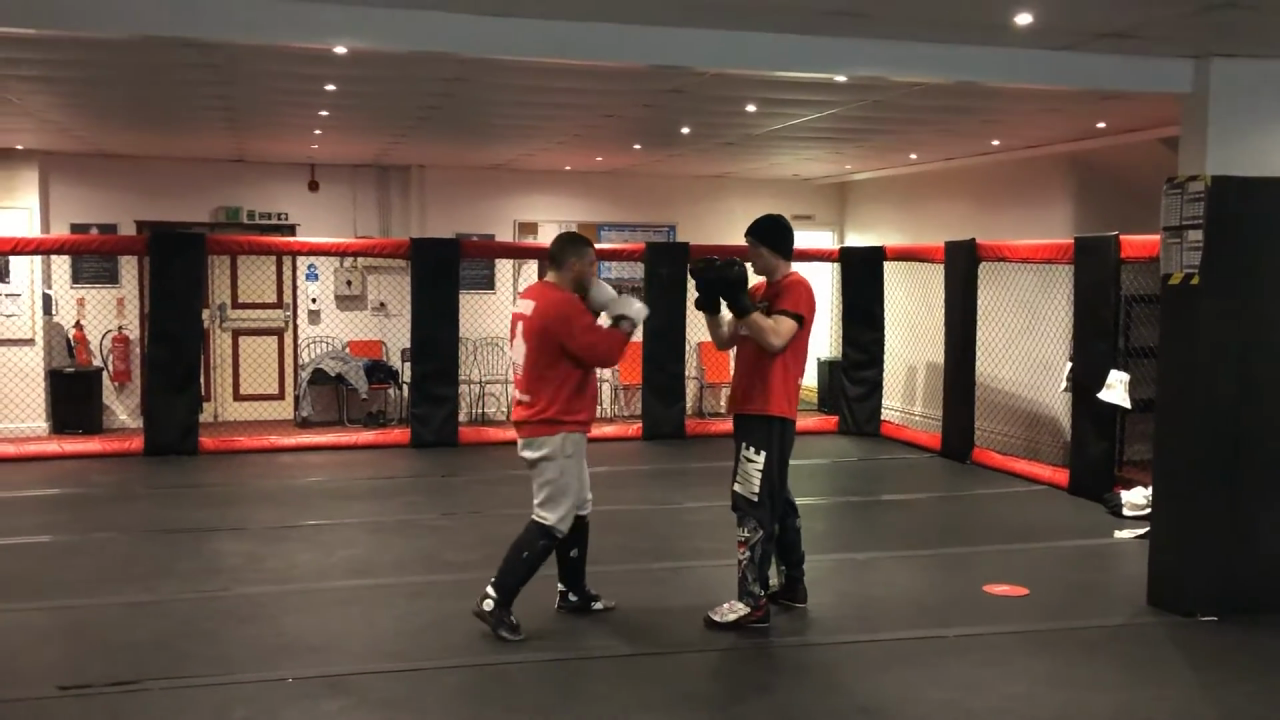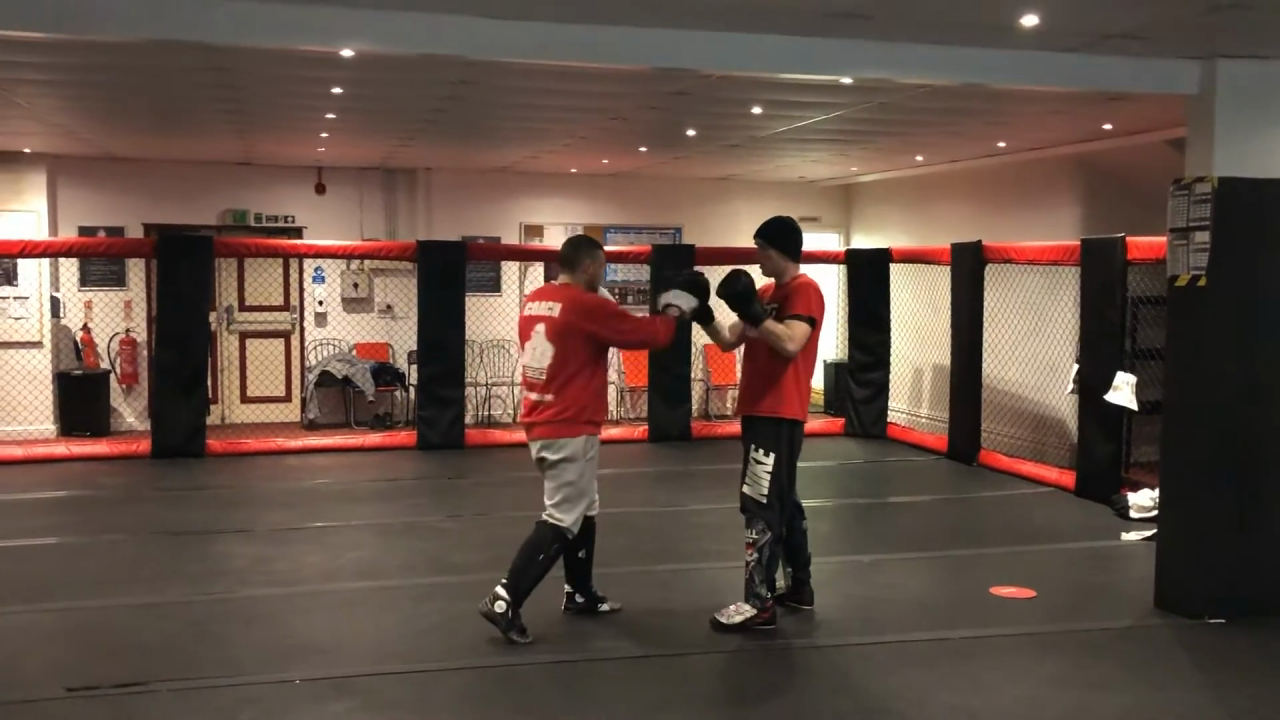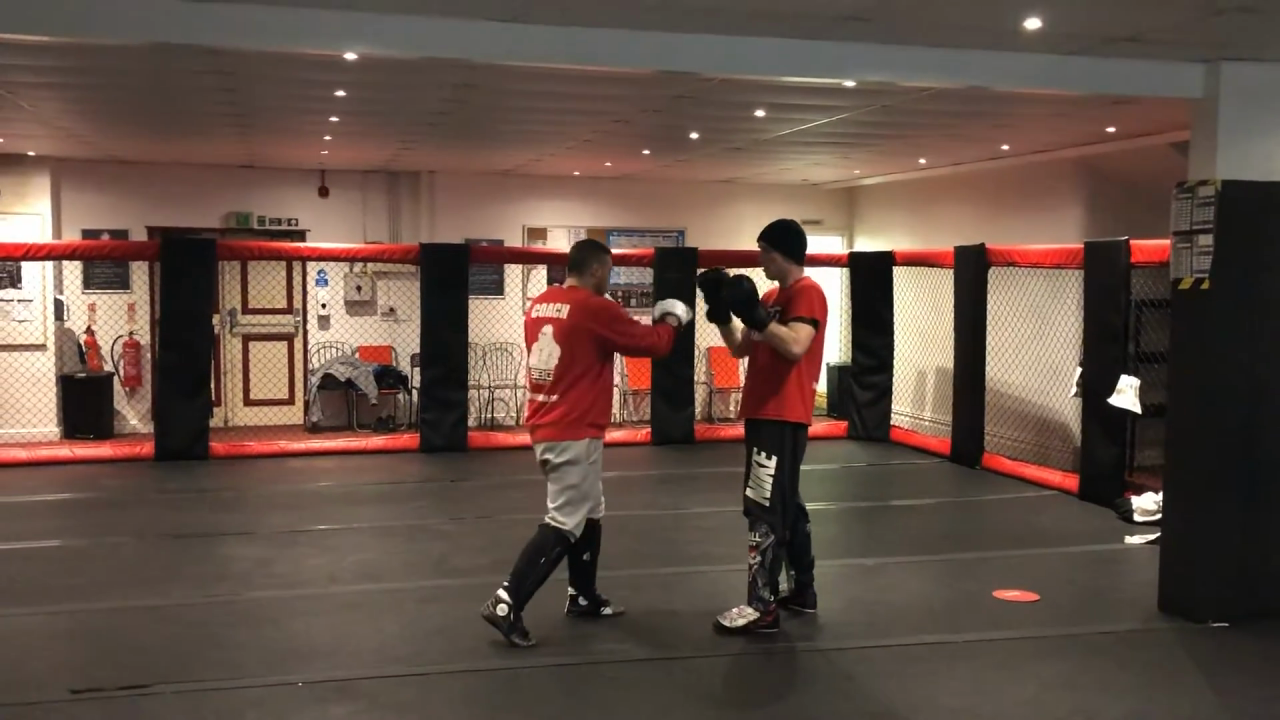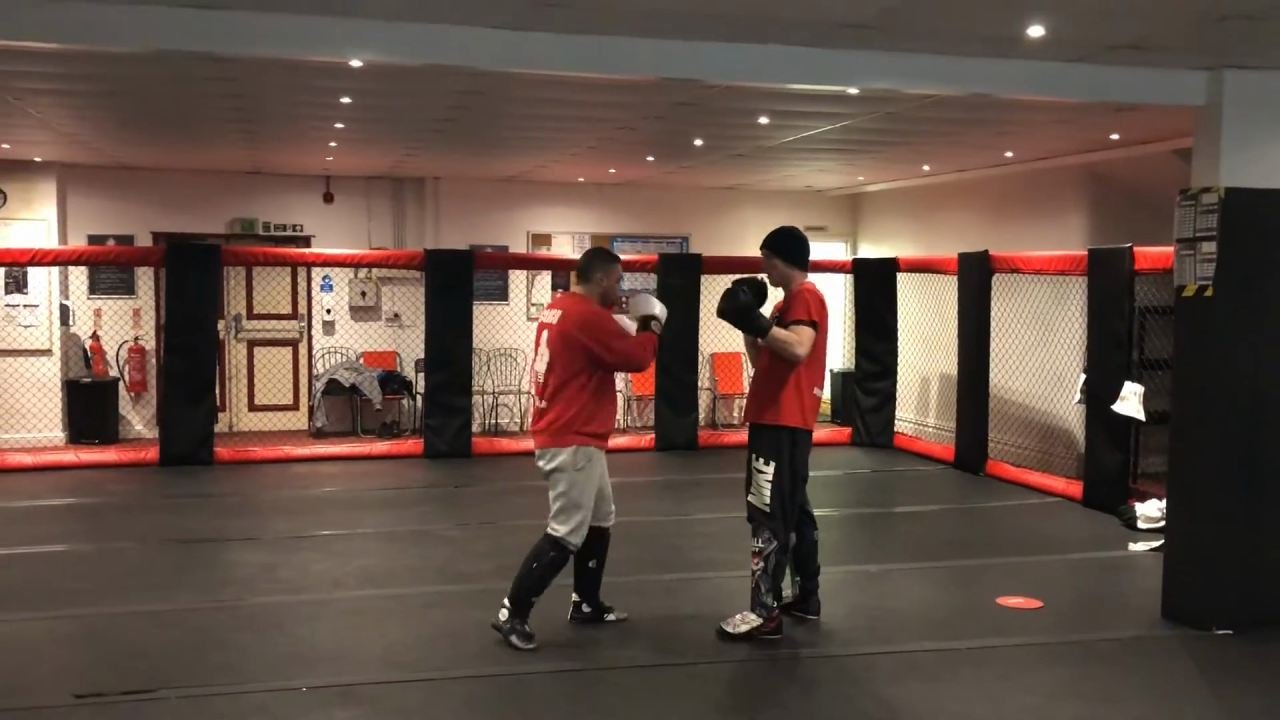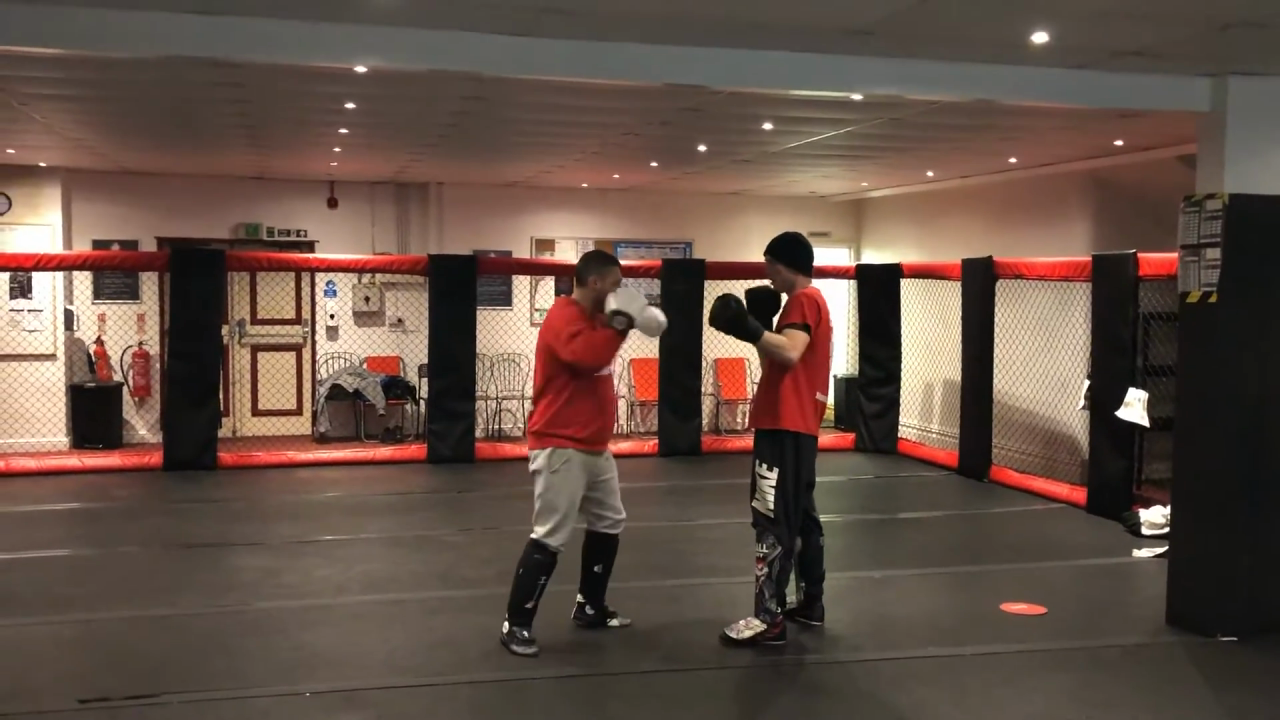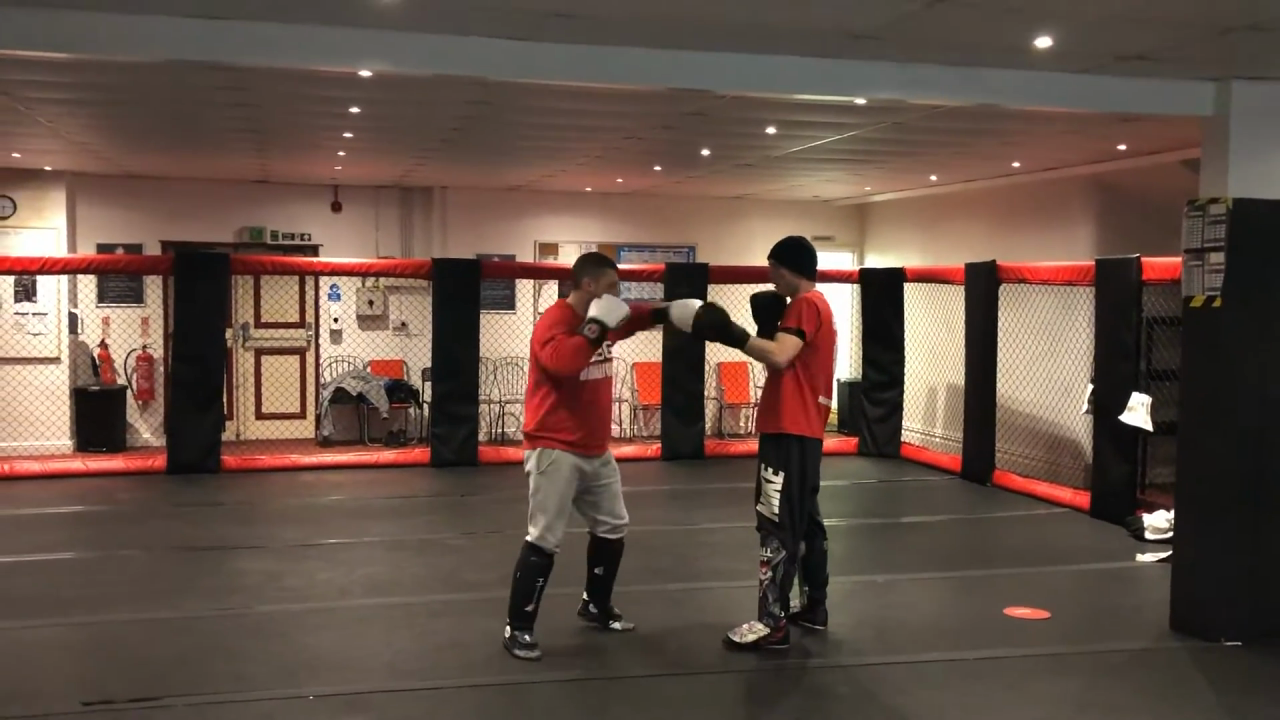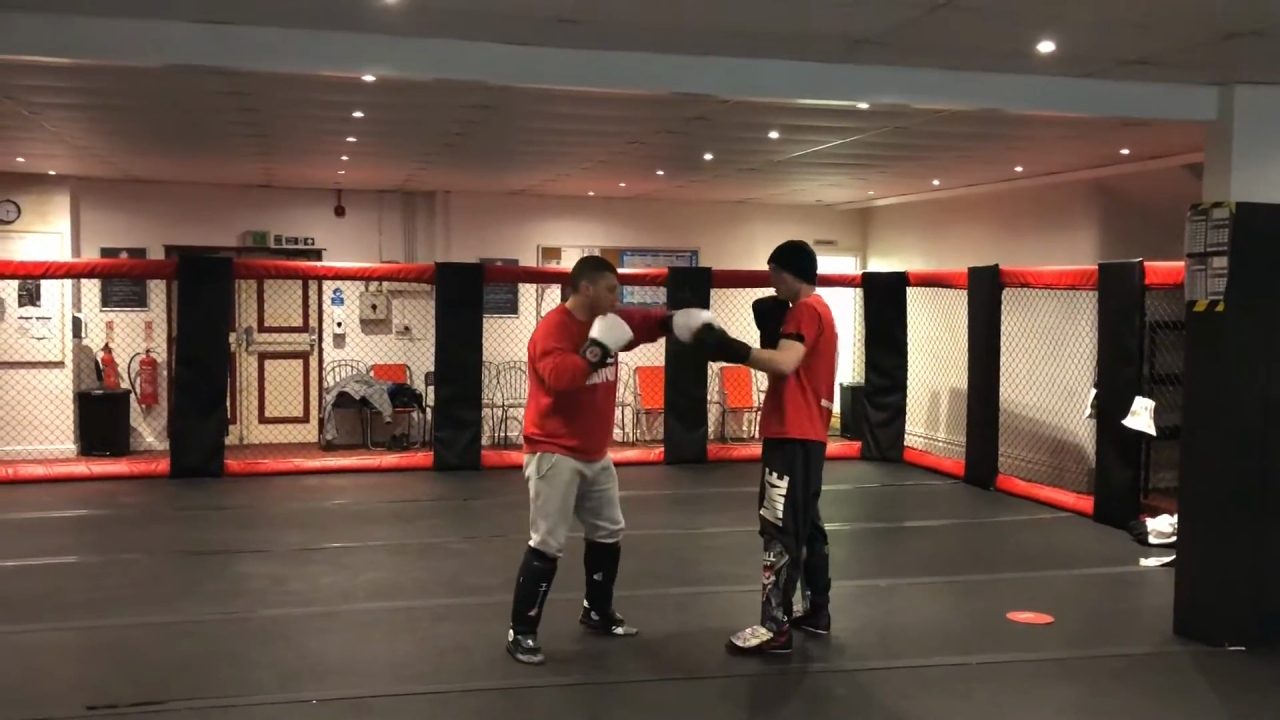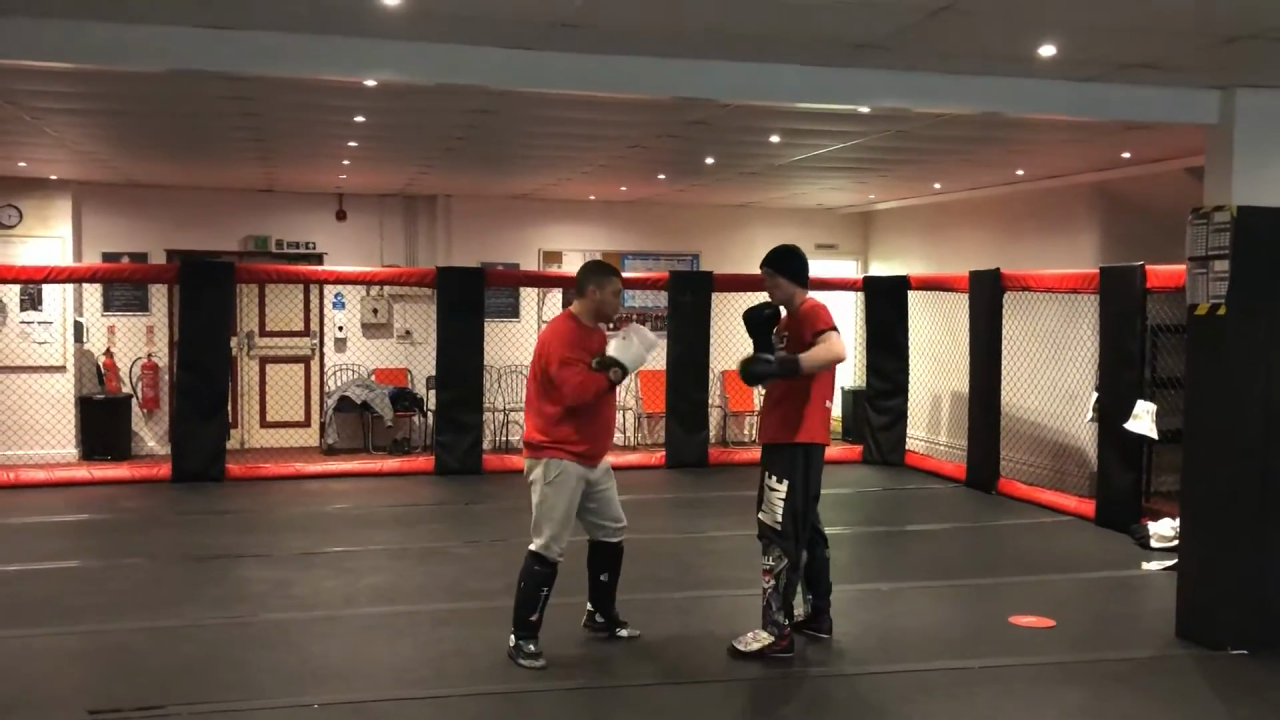
dt=0.2s
person 1, frame 1
left shoulder: (795, 288)
right shoulder: (756, 291)
left elbow: (775, 339)
right elbow: (723, 340)
left wrist: (739, 301)
right wrist: (710, 300)
left hip: (769, 413)
right hip: (753, 409)
left knee: (753, 502)
right knee: (775, 498)
left ankle: (753, 601)
right ankle: (792, 584)
person 1, frame 2
left shoulder: (804, 291)
right shoulder: (766, 293)
left elbow: (790, 344)
right elbow: (728, 342)
left wrist: (751, 309)
right wrist: (703, 314)
left hip: (779, 415)
right hip: (760, 411)
left knee: (761, 504)
right knee: (781, 500)
left ankle: (759, 603)
right ankle: (799, 587)
person 1, frame 3
left shoulder: (806, 292)
right shoulder: (773, 296)
left elbow: (795, 346)
right elbow: (740, 349)
left wrist: (753, 312)
right wrist: (721, 311)
left hip: (782, 417)
right hip: (767, 414)
left knee: (764, 507)
right knee: (785, 503)
left ankle: (762, 606)
right ankle: (801, 590)
person 1, frame 4
left shoulder: (804, 295)
right shoulder: (791, 299)
left elbow: (798, 348)
right elbow: (761, 359)
left wrist: (753, 321)
right wrist: (751, 320)
left hip: (782, 422)
right hip: (785, 421)
left knee: (768, 513)
right knee: (794, 509)
left ankle: (766, 612)
right ankle: (806, 597)
person 1, frame 5
left shoulder: (804, 300)
right shoulder: (805, 302)
left elbow: (789, 352)
right elbow: (776, 362)
left wrist: (746, 328)
right wrist: (761, 322)
left hip: (785, 427)
right hip: (797, 426)
left knee: (772, 519)
right knee: (800, 514)
left ankle: (769, 618)
right ankle: (811, 602)
person 1, frame 6
left shoulder: (806, 305)
right shoulder: (813, 306)
left elbow: (779, 357)
left wrist: (730, 333)
right wrist: (766, 325)
left hip: (790, 431)
right hip: (802, 430)
left knee: (777, 524)
right knee: (804, 519)
left ankle: (772, 622)
right ankle: (814, 607)
person 1, frame 7
left shoulder: (806, 309)
right shoulder: (810, 310)
left elbow: (786, 363)
right elbow: (781, 365)
left wrist: (732, 350)
right wrist: (766, 329)
left hip: (794, 436)
right hip: (804, 434)
left knee: (779, 527)
right knee: (805, 523)
left ankle: (775, 626)
right ankle: (816, 611)
person 1, frame 8
left shoulder: (810, 312)
right shoulder: (783, 320)
left elbow: (834, 350)
right elbow: (766, 380)
left wrist: (785, 365)
right wrist: (760, 341)
left hip: (796, 439)
right hip: (786, 437)
left knee: (777, 531)
right knee: (803, 526)
left ankle: (777, 630)
right ankle: (818, 614)
person 2, frame 1
left shoulder: (534, 298)
right shoulder: (560, 306)
right elbow: (604, 352)
left wrist: (589, 309)
right wrist: (625, 319)
left hip: (544, 424)
right hip: (555, 429)
left knee: (575, 510)
right knee: (549, 520)
left ankle: (573, 593)
right ankle: (495, 600)
person 2, frame 2
left shoulder: (533, 302)
right shoulder: (587, 306)
right elbow: (650, 334)
right wrist: (674, 310)
left hip: (543, 425)
right hip: (572, 431)
left knee: (582, 512)
right knee: (561, 521)
left ankle: (579, 594)
right ankle: (505, 600)
person 2, frame 3
left shoulder: (539, 305)
right shoulder: (595, 308)
right elbow: (651, 342)
right wrist: (671, 318)
left hip: (547, 426)
right hip: (575, 434)
left knee: (588, 513)
right knee: (565, 523)
left ankle: (583, 596)
right ankle: (507, 602)
person 2, frame 4
left shoulder: (564, 310)
right shoulder: (586, 314)
right elbow: (635, 357)
left wrist: (625, 325)
right wrist: (652, 322)
left hip: (581, 439)
right hip: (571, 443)
left knee: (599, 520)
right knee: (567, 534)
left ankle: (586, 604)
right ankle: (513, 614)
person 2, frame 5
left shoulder: (590, 314)
right shoulder: (561, 317)
left elbow: (598, 342)
right elbow: (590, 356)
left wrist: (627, 318)
right wrist: (620, 318)
left hip: (594, 446)
right hip: (559, 447)
left knee: (609, 524)
right knee: (550, 538)
left ankle: (592, 607)
right ankle: (517, 623)
person 2, frame 6
left shoulder: (601, 317)
right shoulder: (553, 321)
left elbow: (636, 316)
right elbow: (560, 363)
left wrist: (670, 312)
right wrist: (595, 327)
left hip: (596, 449)
right hip: (555, 450)
left knee: (612, 528)
right knee: (543, 540)
left ankle: (596, 606)
right ankle: (518, 627)
person 2, frame 7
left shoulder: (606, 320)
right shoulder: (552, 328)
left elbow: (642, 323)
right elbow: (559, 378)
left wrist: (676, 321)
right wrist: (600, 347)
left hip: (595, 454)
right hip: (554, 454)
left knee: (607, 534)
right knee: (546, 545)
left ankle: (598, 613)
right ankle: (520, 631)
person 2, frame 8
left shoulder: (594, 331)
right shoulder: (562, 334)
left elbow: (596, 381)
right elbow: (580, 391)
left wrist: (620, 357)
right wrist: (621, 363)
left hip: (591, 459)
right hip: (557, 459)
left knee: (610, 533)
right knee: (548, 549)
left ankle: (601, 616)
right ankle: (521, 636)
